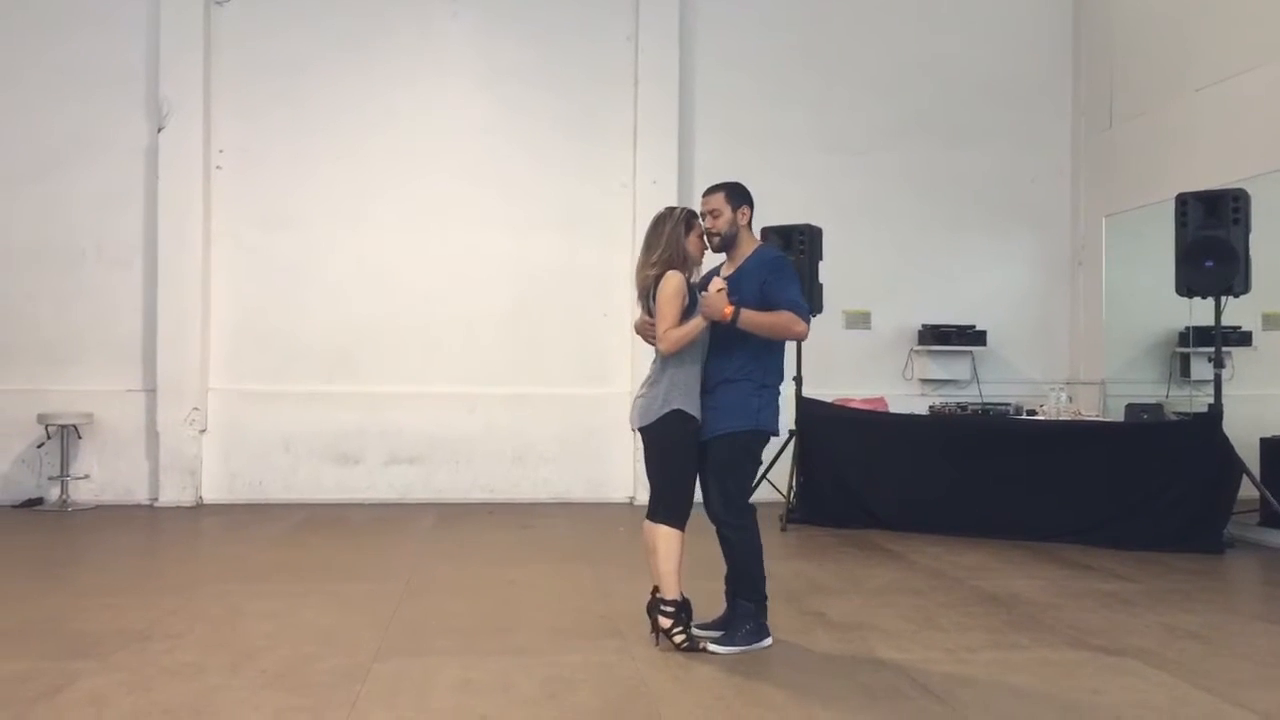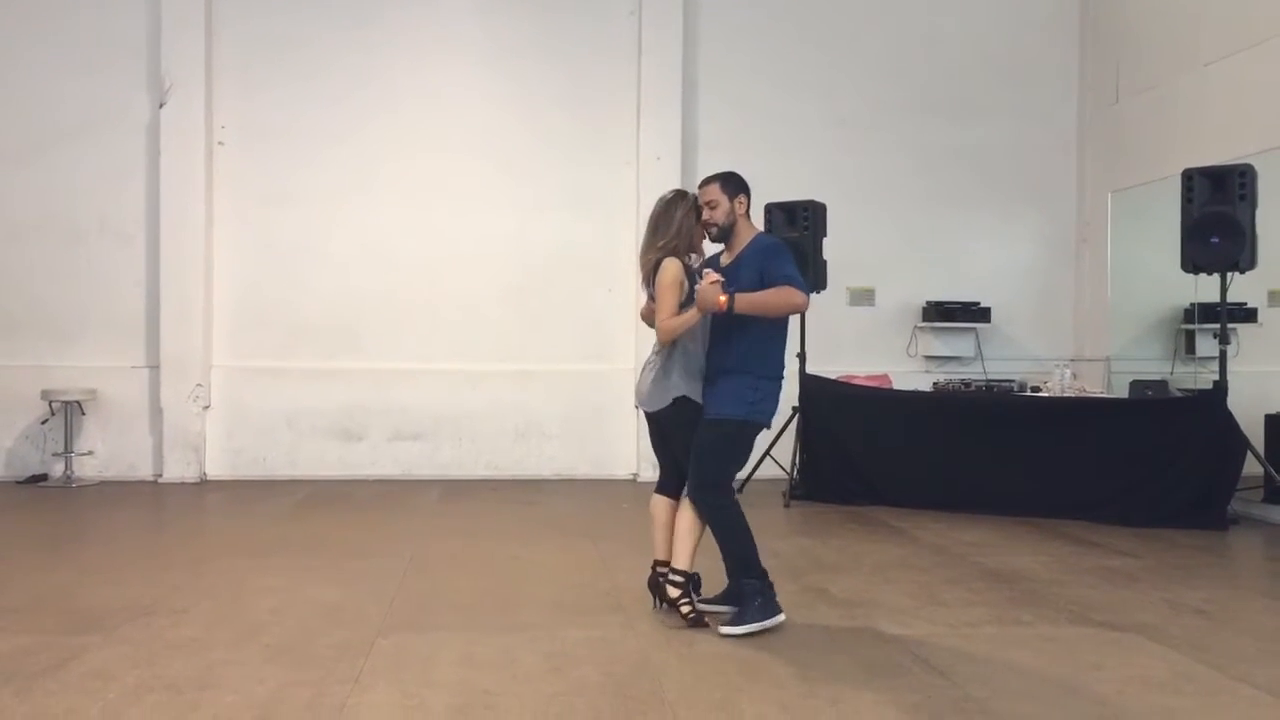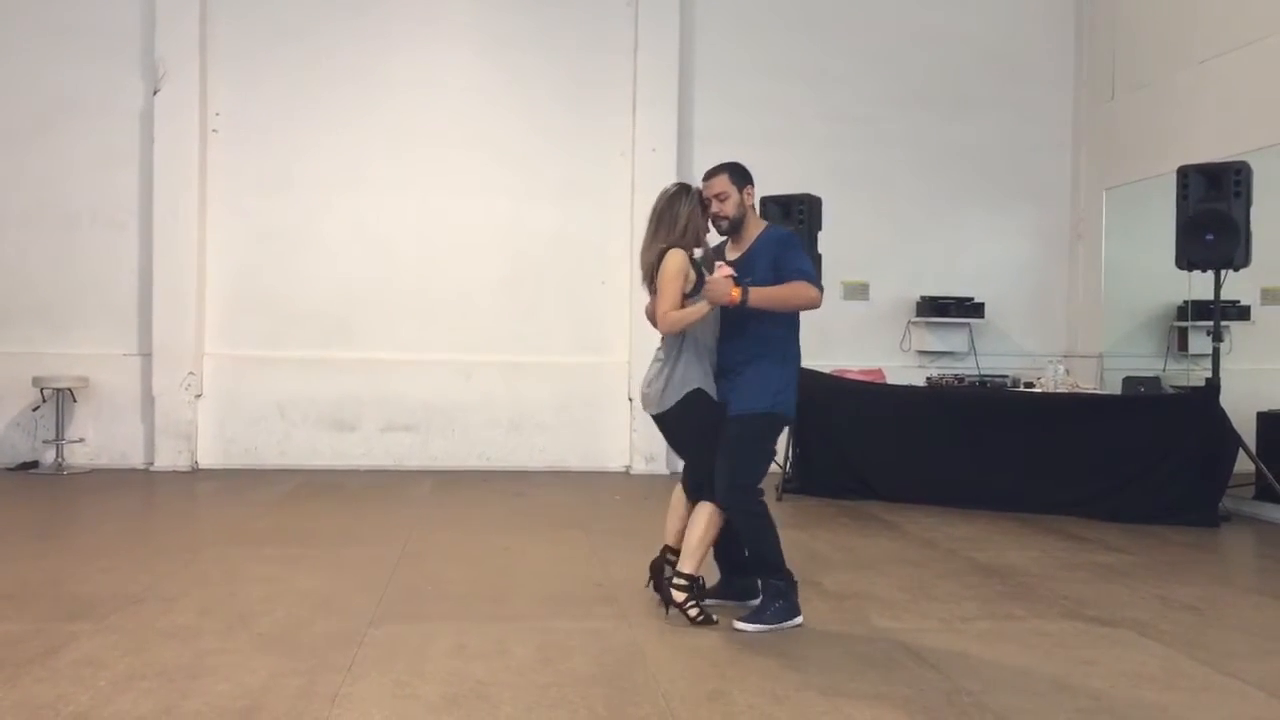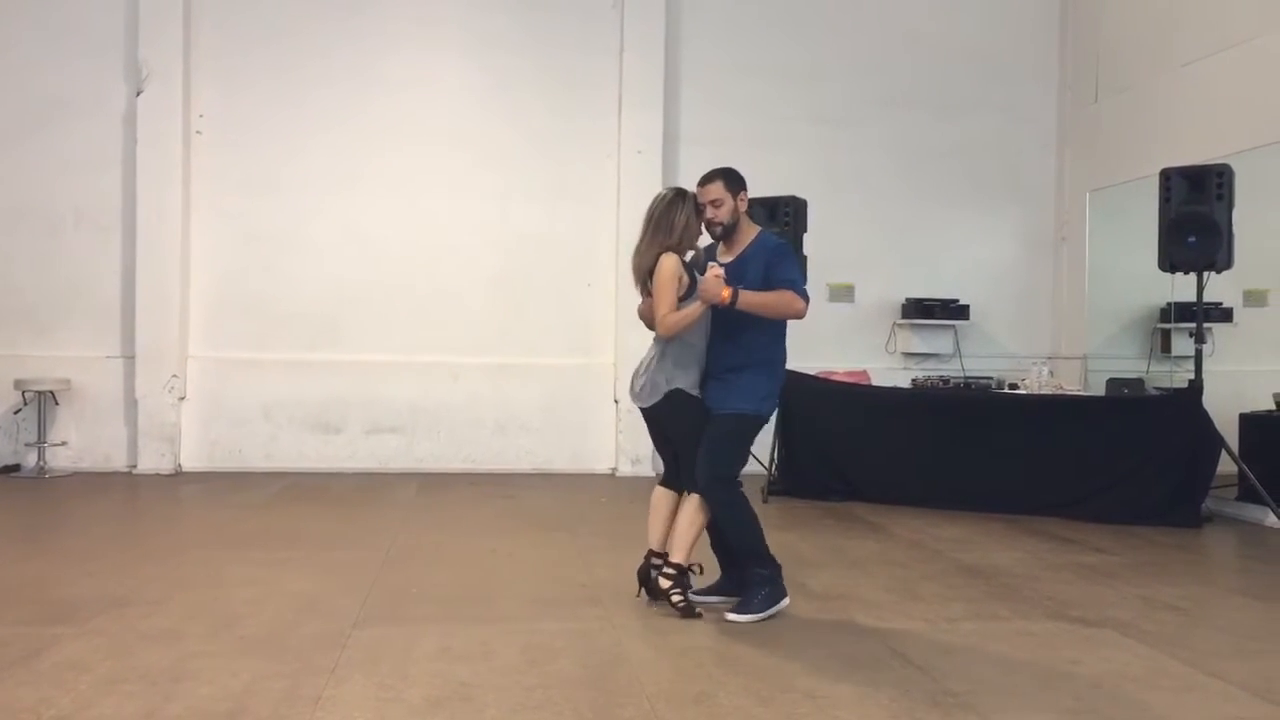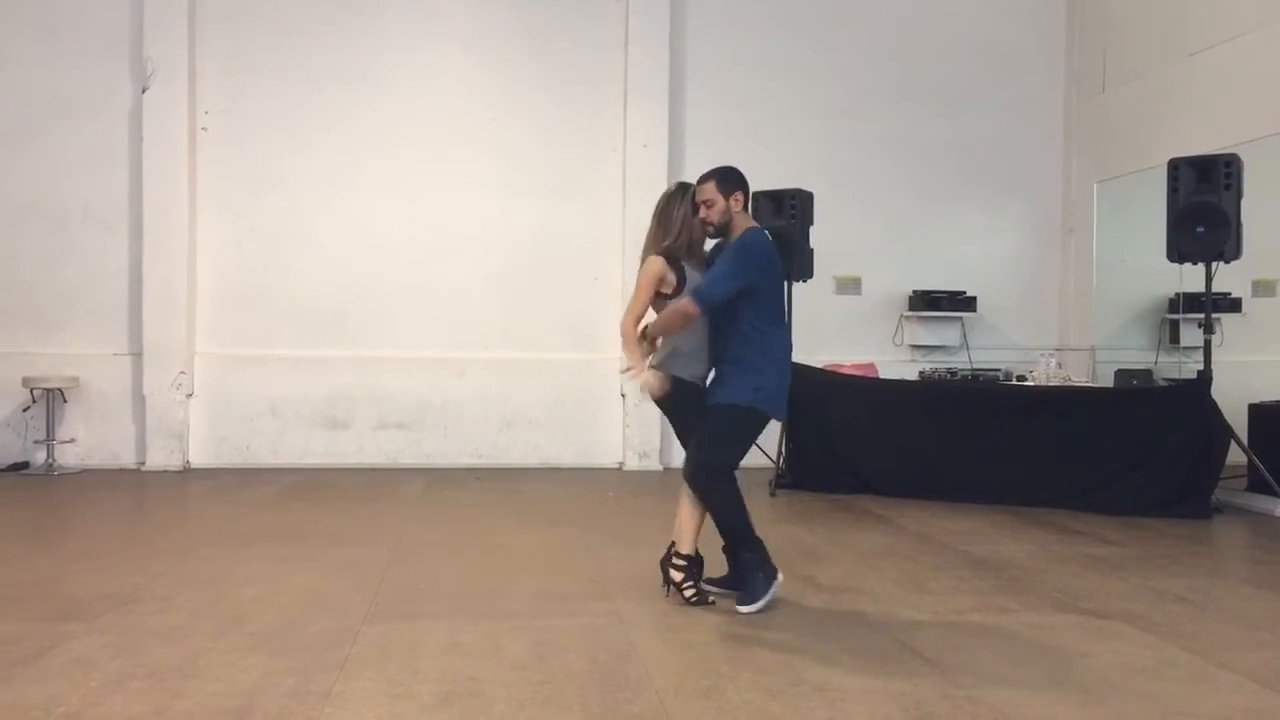
dt=1s
person 1, frame 1
left shoulder: (772, 265)
right shoulder: (712, 278)
left elbow: (797, 325)
left wrist: (730, 312)
right wrist: (648, 325)
left hip: (745, 411)
right hip: (711, 409)
left knee: (731, 508)
right knee: (719, 509)
left ankle: (753, 620)
right ankle: (738, 610)
person 1, frame 2
left shoulder: (768, 251)
right shoulder: (713, 264)
left elbow: (796, 298)
left wrist: (725, 300)
left hip: (746, 392)
right hip: (718, 390)
left knee: (708, 487)
right knee: (708, 488)
left ankle: (761, 597)
right ankle: (740, 587)
person 1, frame 3
left shoulder: (780, 243)
right shoulder: (714, 257)
left elbow: (810, 293)
left wrist: (739, 295)
left hip: (762, 389)
right hip: (725, 388)
left knee: (736, 486)
right knee: (715, 483)
left ankle: (783, 598)
right ankle: (740, 580)
person 1, frame 4
left shoulder: (773, 250)
right shoulder: (706, 257)
left elbow: (796, 304)
left wrist: (729, 295)
right wrist: (651, 309)
left hip: (748, 390)
right hip: (711, 387)
left knee: (715, 479)
right knee: (708, 481)
left ankle: (768, 582)
right ankle: (734, 577)
person 1, frame 5
left shoulder: (749, 249)
right shoulder: (740, 250)
left elbow: (693, 305)
right elbow: (708, 303)
left wrist: (648, 334)
left hip: (752, 386)
right hip: (738, 383)
left knee: (706, 467)
right knee: (712, 469)
left ankle: (759, 568)
right ankle: (744, 571)
person 2, frame 1
left shoulder: (673, 282)
right shoulder: (673, 279)
right elbow: (667, 340)
right wrist: (708, 314)
left hip: (663, 407)
right hip: (671, 408)
left knee: (661, 503)
right knee: (675, 506)
left ankle: (661, 597)
right ankle: (670, 609)
person 2, frame 2
left shoulder: (678, 266)
right shoulder: (673, 264)
left elbow: (649, 315)
right elbow: (665, 329)
right wrist: (704, 306)
left hip: (662, 389)
right hip: (675, 391)
left knee: (671, 478)
left ankle: (662, 571)
right ankle: (679, 579)
person 2, frame 3
left shoulder: (686, 259)
right shoulder: (677, 258)
right elbow: (667, 321)
right wrist: (713, 300)
left hip: (673, 386)
right hip: (685, 388)
left knee: (698, 474)
right knee: (716, 483)
left ankle: (669, 561)
right ankle: (683, 583)
person 2, frame 4
left shoulder: (675, 264)
right shoulder: (670, 261)
right elbow: (665, 324)
right wrist: (707, 300)
left hip: (658, 386)
right hip: (672, 388)
left knee: (676, 472)
left ankle: (654, 564)
right ankle: (672, 572)
person 2, frame 5
left shoulder: (695, 260)
right shoulder: (660, 262)
right elbow: (630, 320)
right wrist: (640, 367)
left hip: (693, 378)
right hip: (677, 379)
left ankle: (681, 553)
right ankle: (682, 564)
